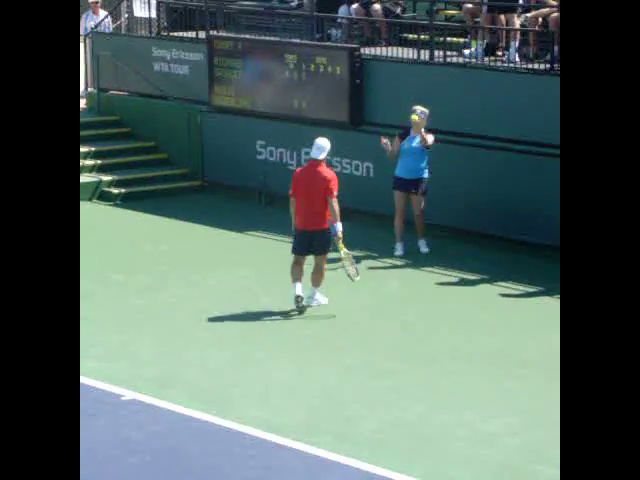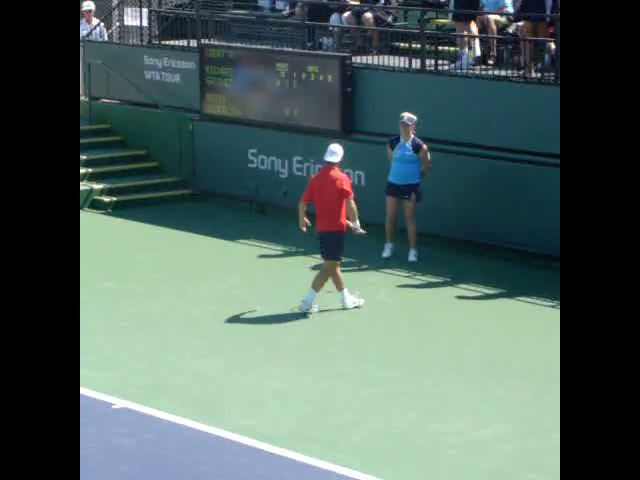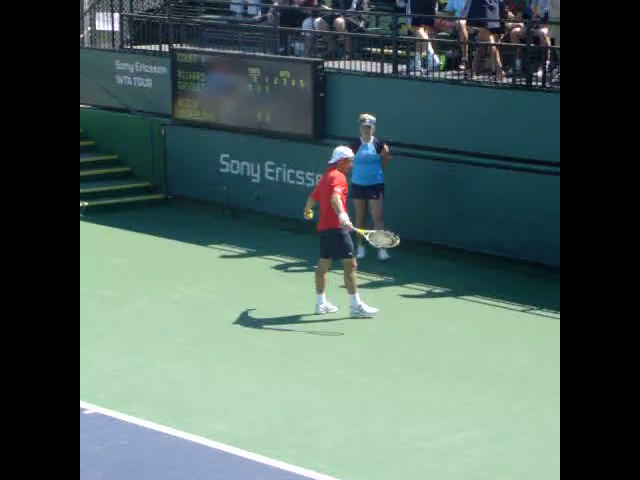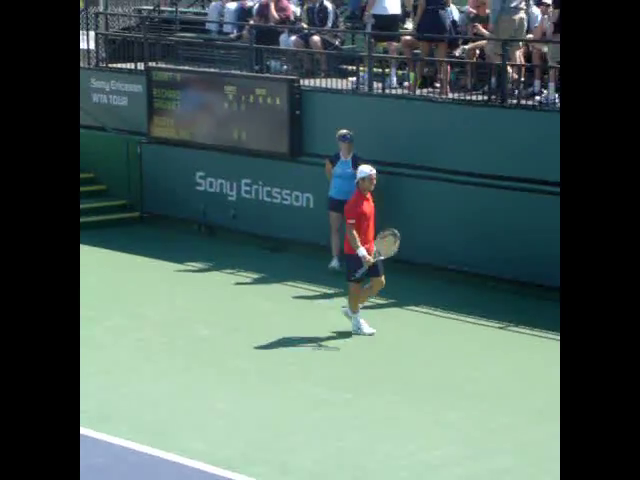
dt=0.5s
person 1, frame 1
left shoulder: (298, 173)
right shoulder: (329, 175)
left elbow: (292, 201)
right elbow: (332, 202)
left wrist: (294, 220)
right wrist: (338, 226)
left hip: (302, 225)
right hip: (321, 226)
left knee: (298, 260)
right knee: (320, 261)
left ankle: (298, 291)
right ankle: (313, 296)
person 1, frame 2
left shoulder: (314, 179)
right shoulder: (342, 178)
left elbow: (303, 202)
right elbow: (350, 204)
left wrist: (302, 218)
right wrist: (356, 223)
left hip: (322, 228)
right hip: (336, 228)
left knee: (333, 264)
right knee: (329, 266)
left ankle: (346, 298)
right ankle: (307, 302)
person 1, frame 3
left shoulder: (325, 178)
right shoulder: (338, 177)
left elbow: (312, 198)
right elbow: (335, 198)
left wrist: (307, 210)
right wrist: (344, 217)
left hip: (324, 227)
right hip: (336, 229)
left knee: (323, 265)
right knee: (350, 265)
left ankle: (321, 303)
right ankle: (356, 306)
person 1, frame 4
left shoulder: (368, 197)
right shoulder: (354, 203)
right elbow: (351, 231)
right wrist: (362, 253)
left hip: (368, 249)
right hip: (355, 252)
left knee: (379, 282)
right knee: (355, 286)
left ankle: (351, 309)
right ankle: (357, 323)
person 2, frame 1
left shoulder: (428, 137)
right shoulder: (402, 136)
left elbow: (426, 143)
right elbow: (393, 155)
left wrist: (420, 129)
right wrist: (388, 148)
left hip: (419, 179)
right hip: (401, 177)
left knee: (418, 213)
right knee: (399, 212)
left ankle: (422, 240)
right ankle: (399, 244)
person 2, frame 2
left shoulder: (419, 146)
right shoulder: (392, 143)
left elbow: (427, 165)
left wrist: (418, 178)
left hip: (411, 185)
right hip: (393, 183)
left knee: (409, 217)
right knee: (390, 216)
left ankle: (413, 250)
right ankle: (388, 245)
person 2, frame 3
left shoulder: (381, 146)
right shoulder: (353, 146)
left elbow: (385, 164)
right elbow: (351, 164)
left wrist: (376, 174)
right wrist: (360, 174)
left hip: (376, 185)
right hip: (358, 185)
left knee: (377, 217)
right knee: (360, 217)
left ankle: (382, 248)
right ankle: (361, 246)
person 2, frame 4
left shoulder: (357, 161)
right shoulder: (332, 160)
left hip: (351, 198)
right hip: (335, 198)
right knee: (335, 230)
right ankle: (335, 259)
